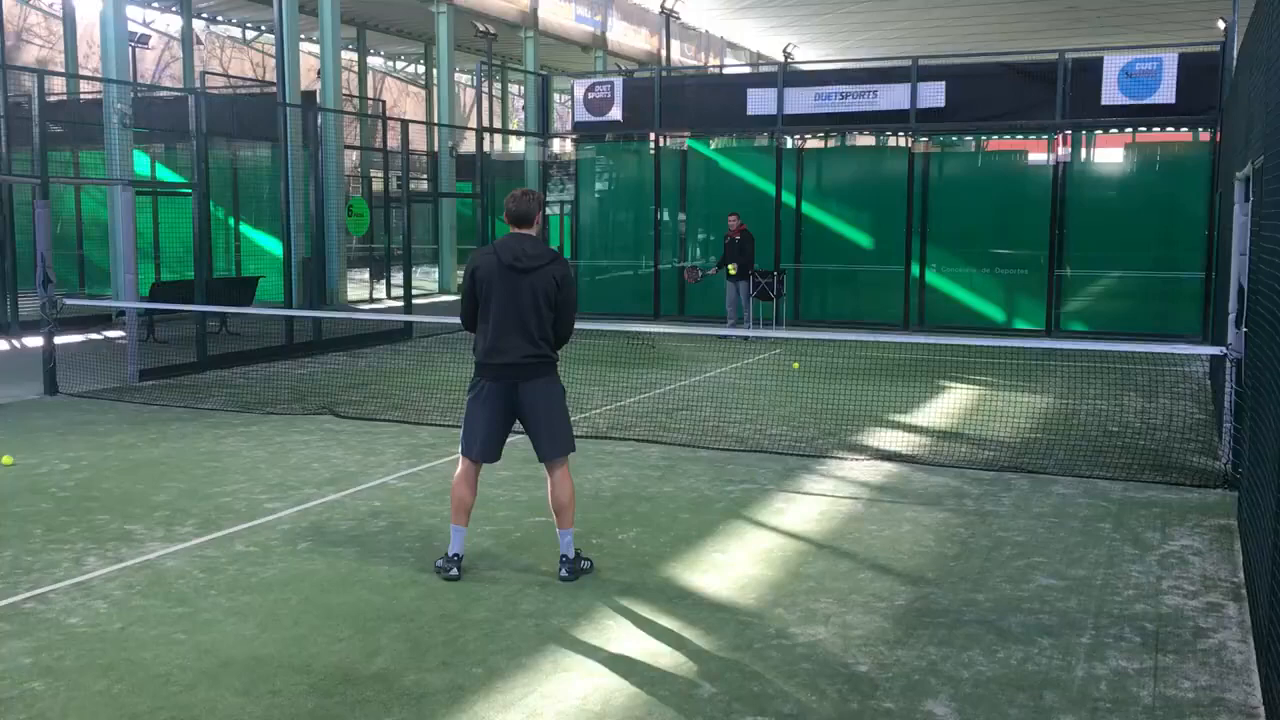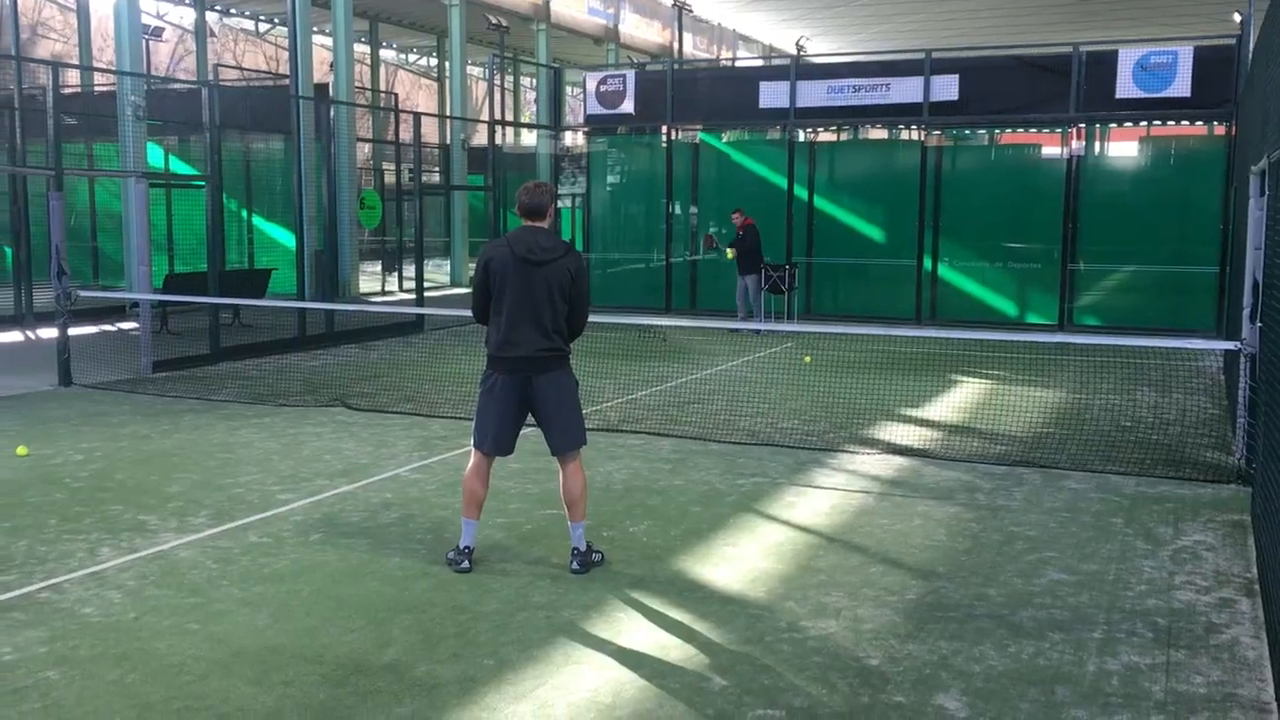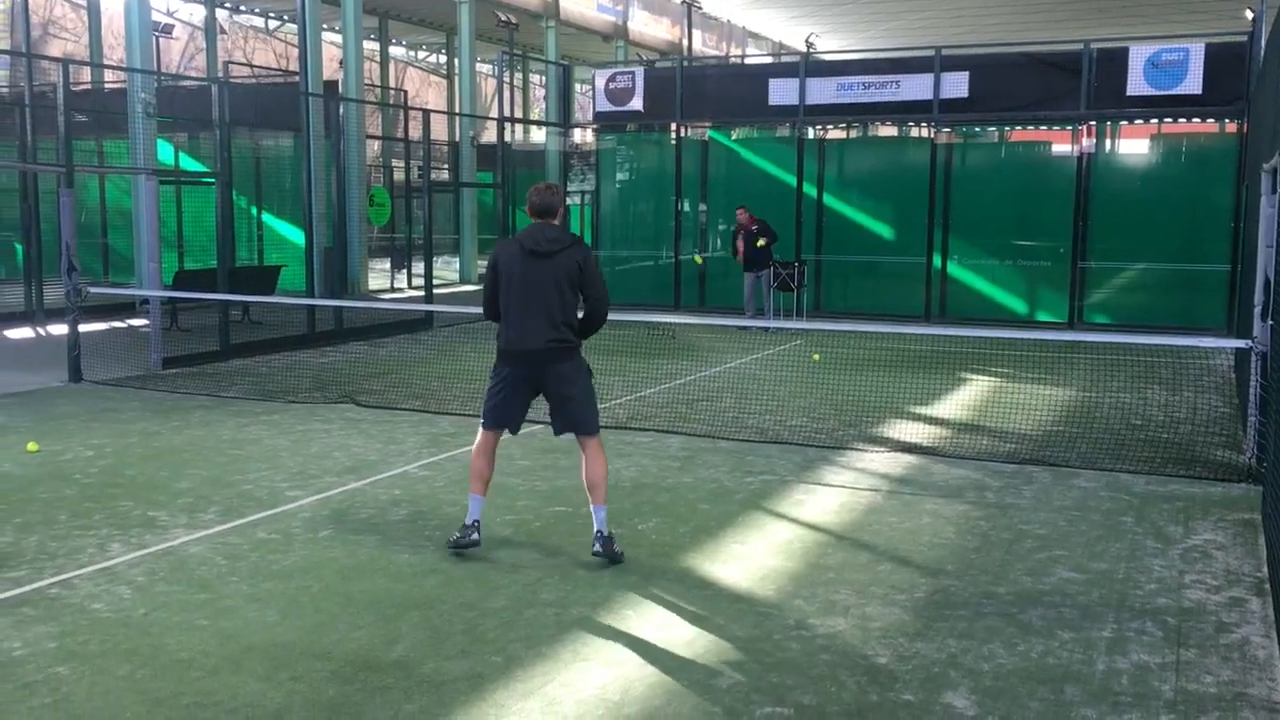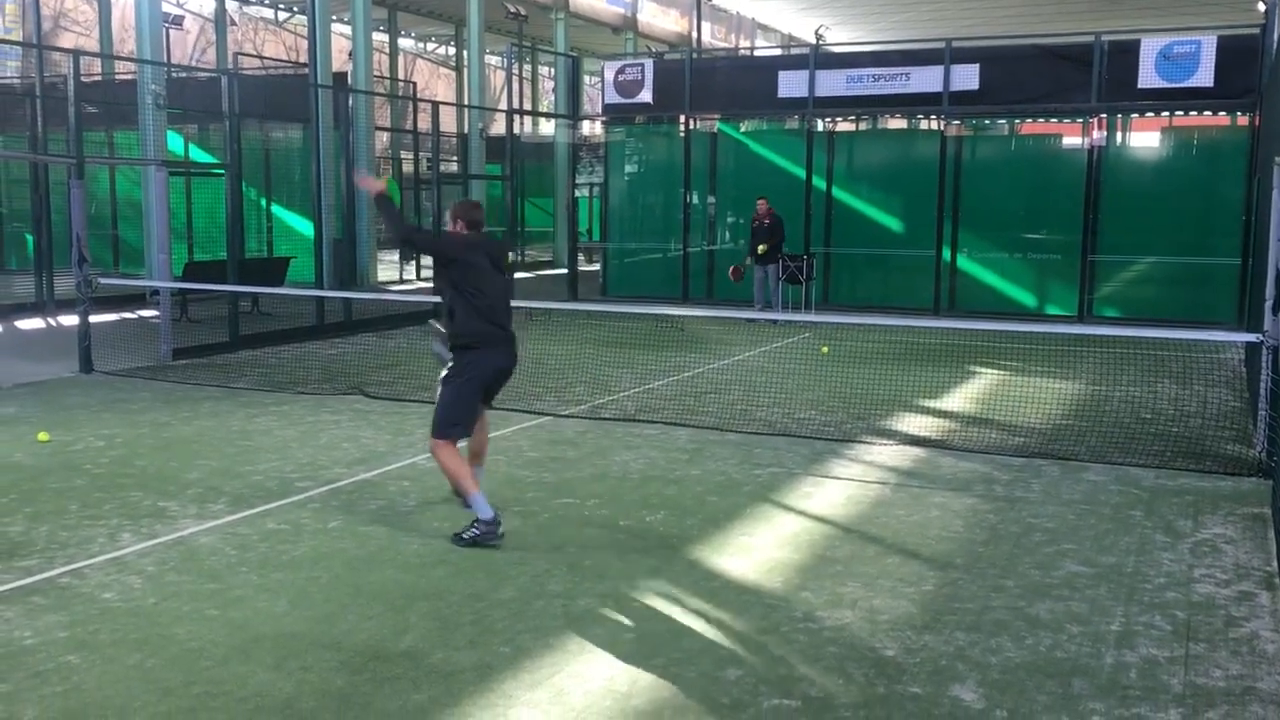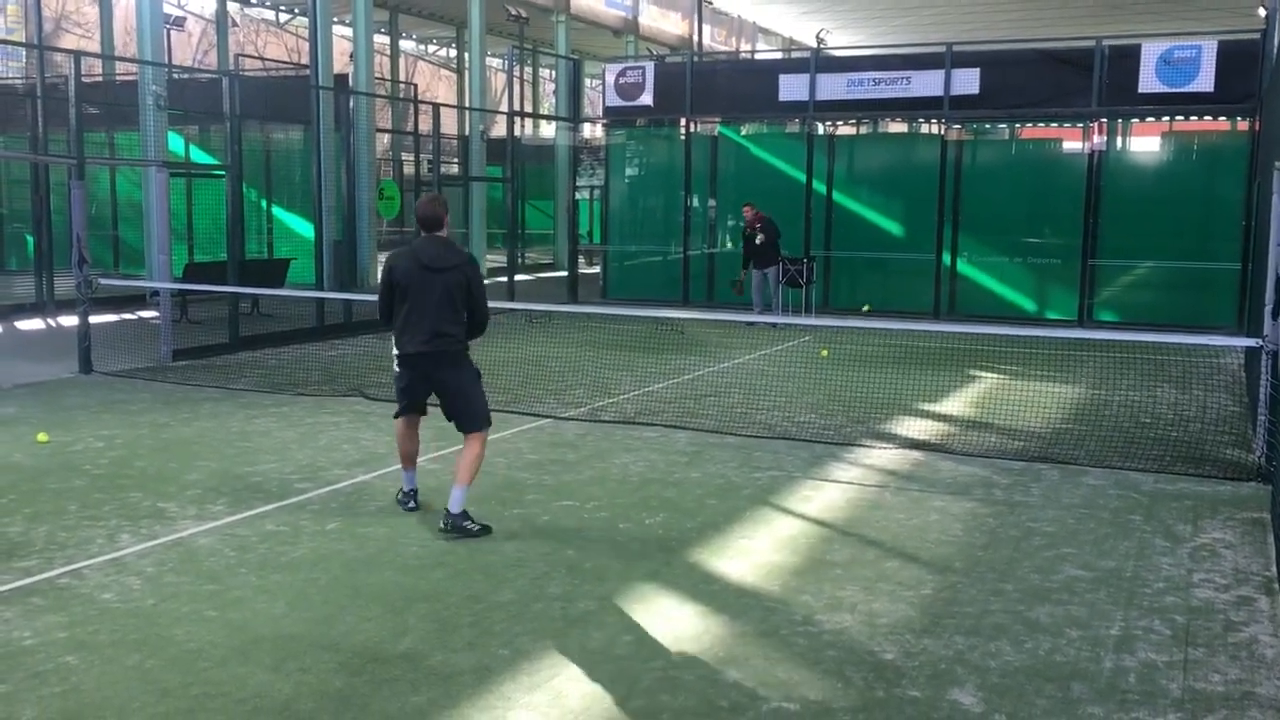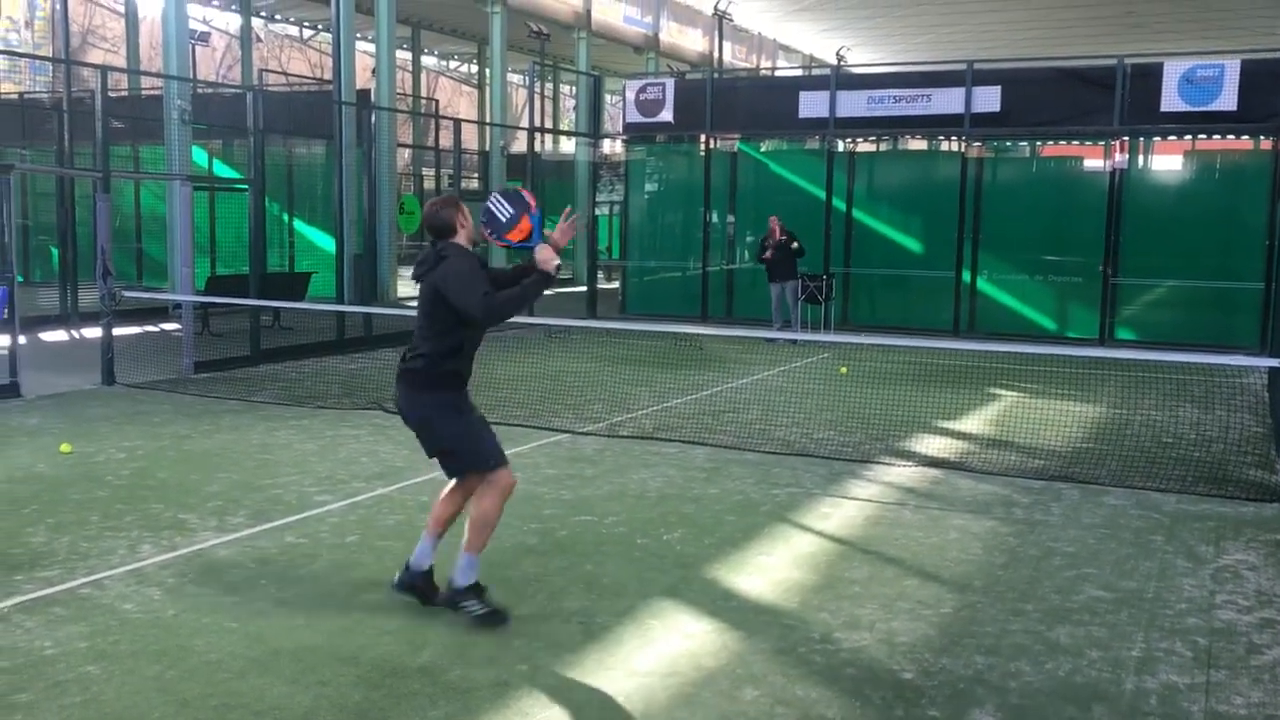
dt=0.7s
person 1, frame 1
left shoulder: (480, 261)
right shoulder: (556, 266)
left elbow: (467, 320)
right elbow: (564, 329)
left hip: (490, 375)
right hip: (539, 376)
left knee: (468, 464)
right knee: (557, 465)
left ankle: (453, 555)
right ankle: (568, 557)
person 1, frame 2
left shoulder: (493, 253)
right shoulder: (570, 258)
left elbow: (479, 313)
right elbow: (578, 322)
left hip: (503, 368)
right hip: (552, 369)
left knee: (480, 458)
right knee: (570, 459)
left ankle: (465, 547)
right ankle: (580, 549)
person 1, frame 3
left shoulder: (504, 251)
right shoulder: (577, 251)
left elbow: (490, 310)
right elbow: (598, 311)
left hip: (514, 359)
right hip: (563, 360)
left knee: (487, 436)
right knee: (591, 443)
left ankle: (472, 525)
right ankle: (602, 535)
person 1, frame 4
left shoulder: (455, 246)
right shoulder: (495, 256)
left elbow: (408, 237)
left wrist: (380, 195)
left hip: (475, 355)
right hip: (504, 353)
left knee: (442, 443)
right knee: (474, 412)
left ankle: (487, 519)
right ankle: (472, 488)
person 1, frame 5
left shoulder: (397, 260)
right shoulder: (465, 263)
left elbow: (384, 314)
right elbow: (479, 320)
left hip: (411, 360)
right hip: (452, 360)
left knee: (407, 419)
right knee: (476, 435)
left ankle: (409, 490)
right ankle: (455, 512)
person 1, frame 6
left shoulder: (451, 264)
right shoulder: (456, 264)
left elbow: (502, 285)
right elbow: (488, 310)
left wrist: (548, 250)
right wrist: (541, 276)
left hip: (418, 387)
right hip: (436, 391)
left knee: (468, 479)
right knee: (498, 480)
left ankle: (417, 570)
right ankle: (463, 583)
